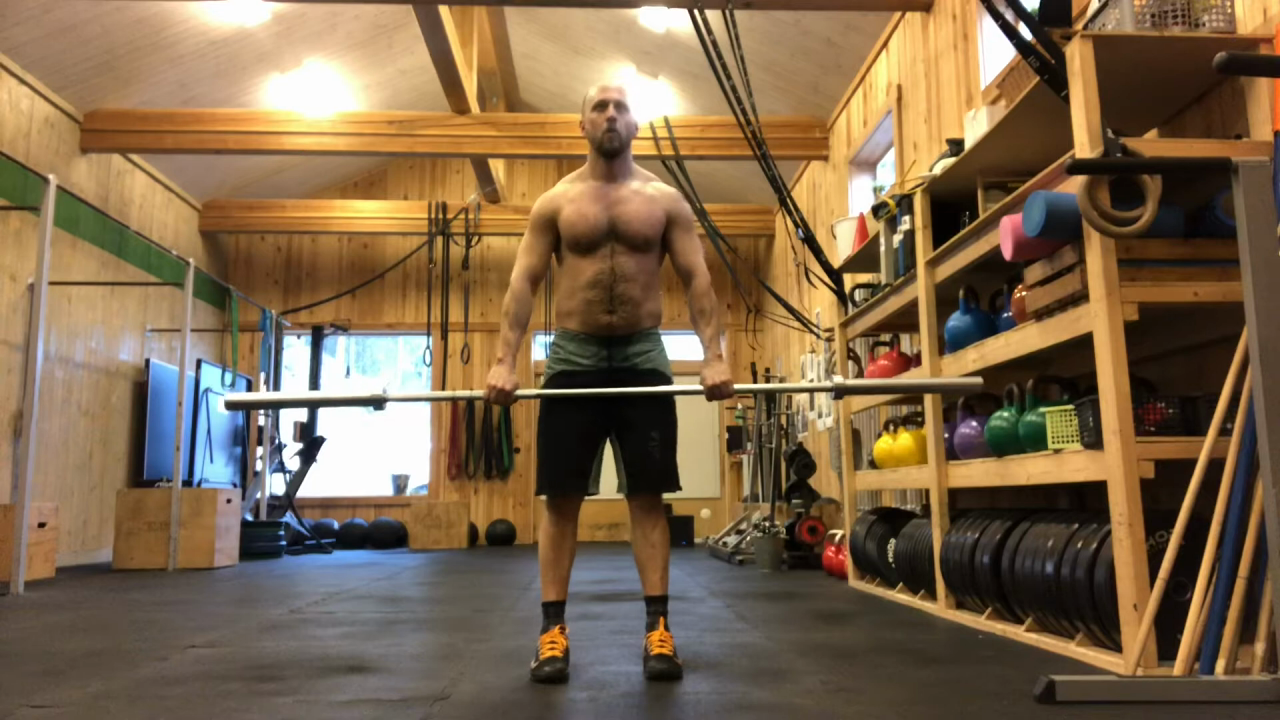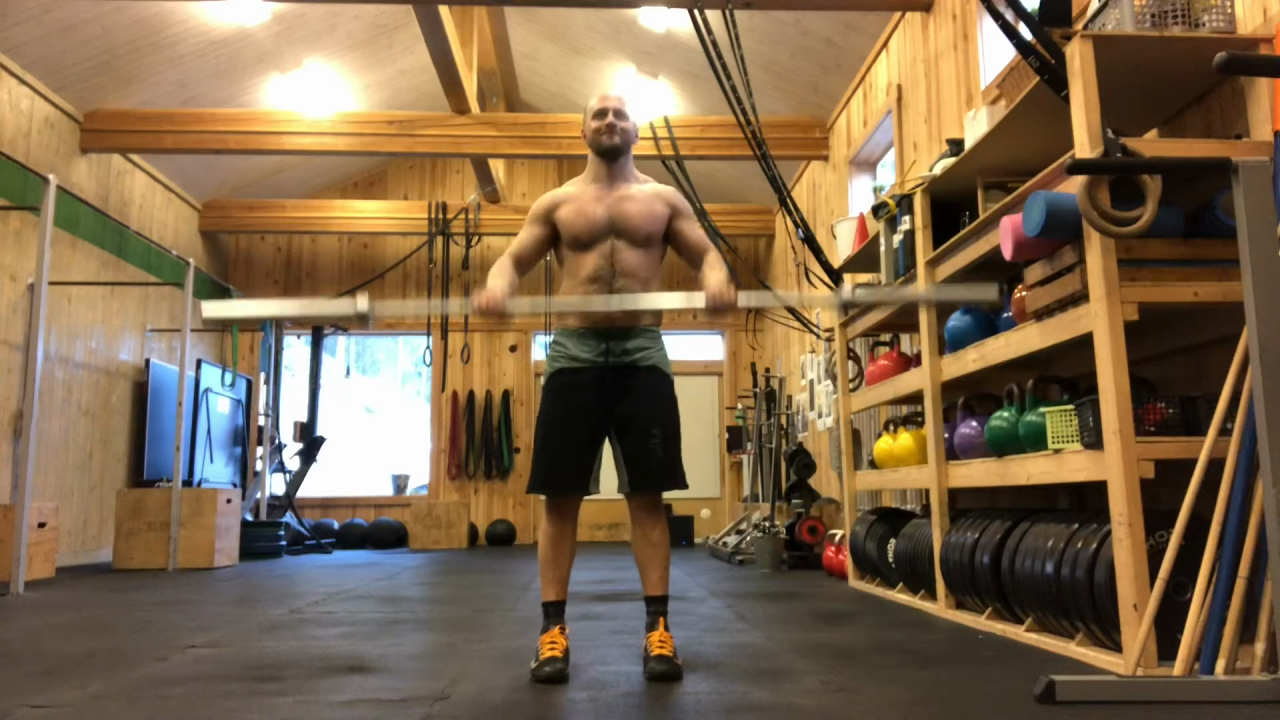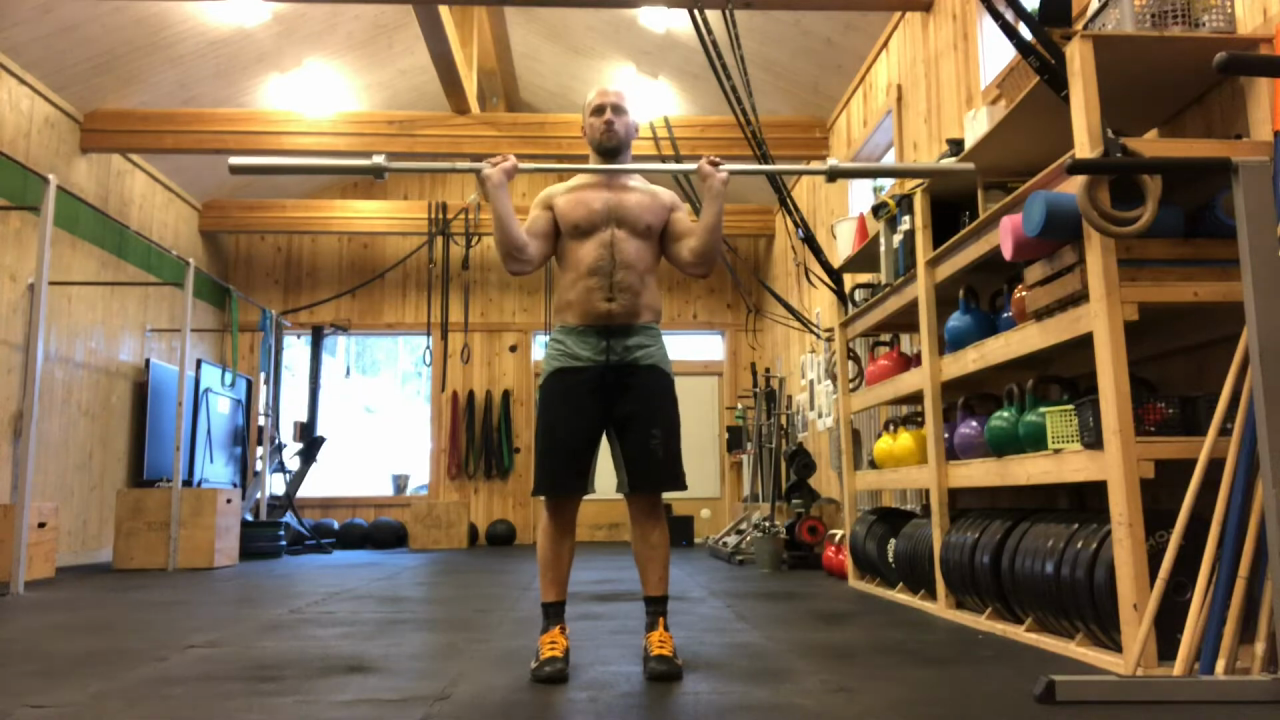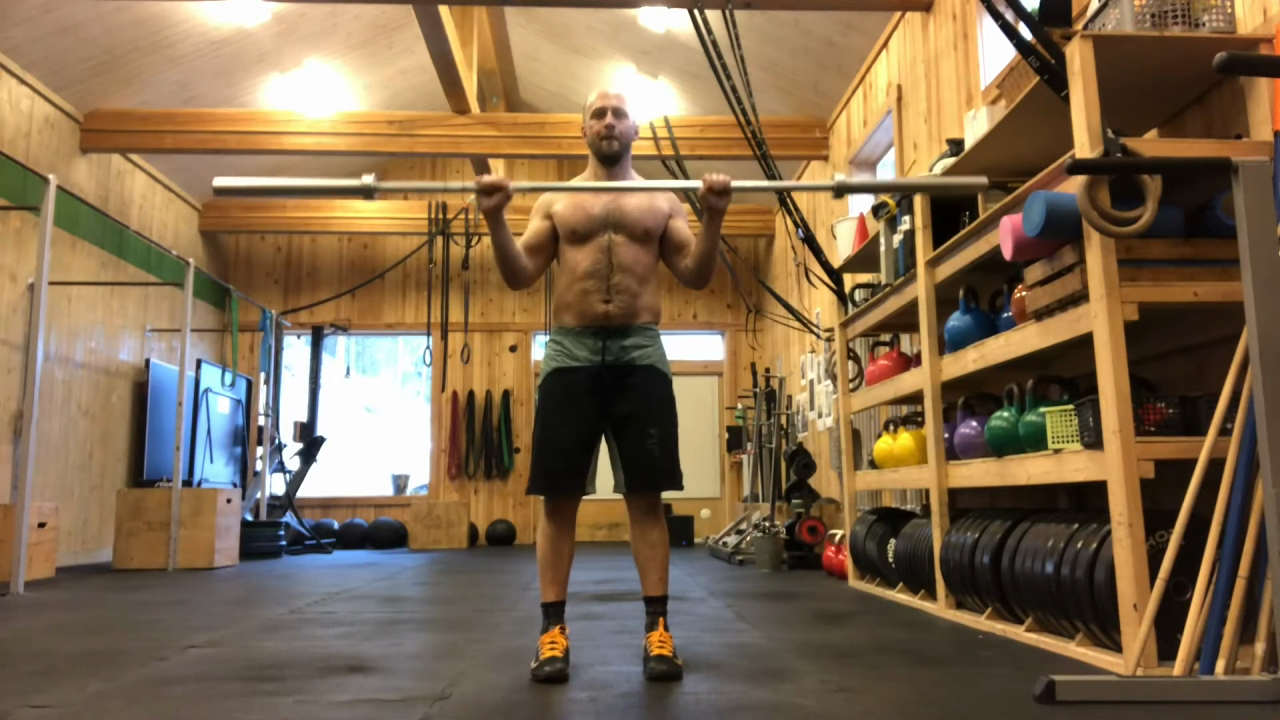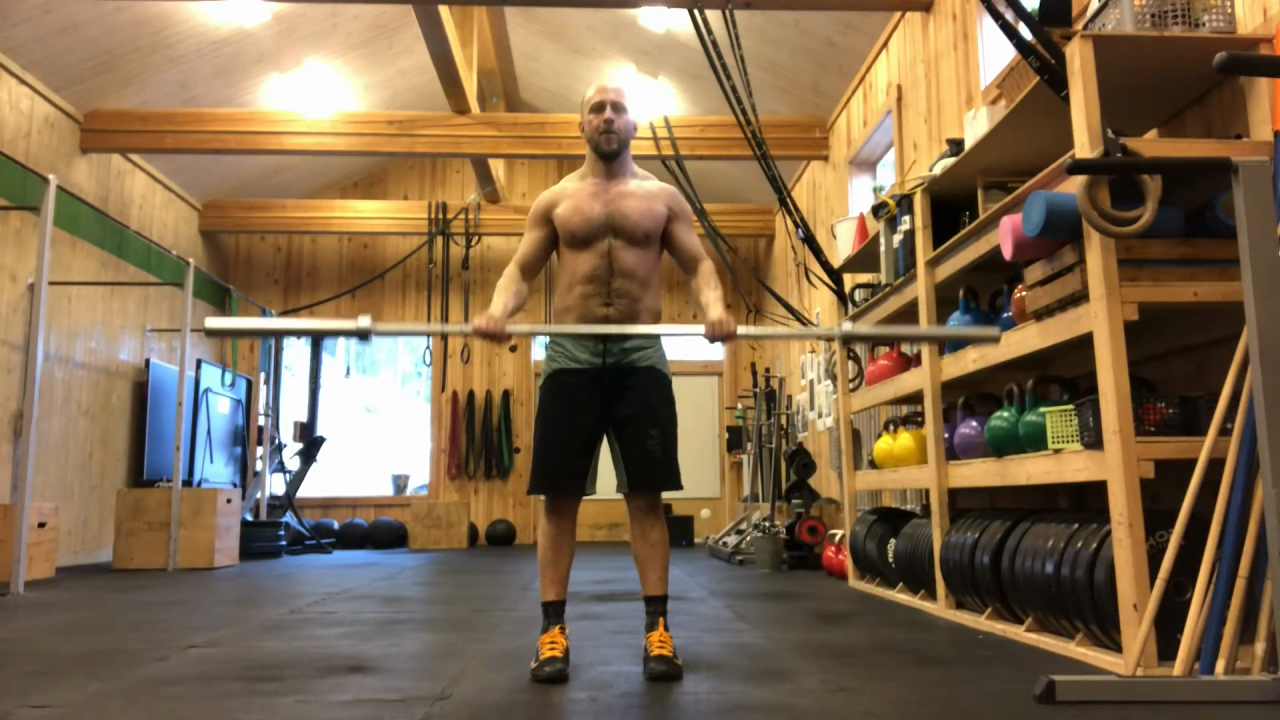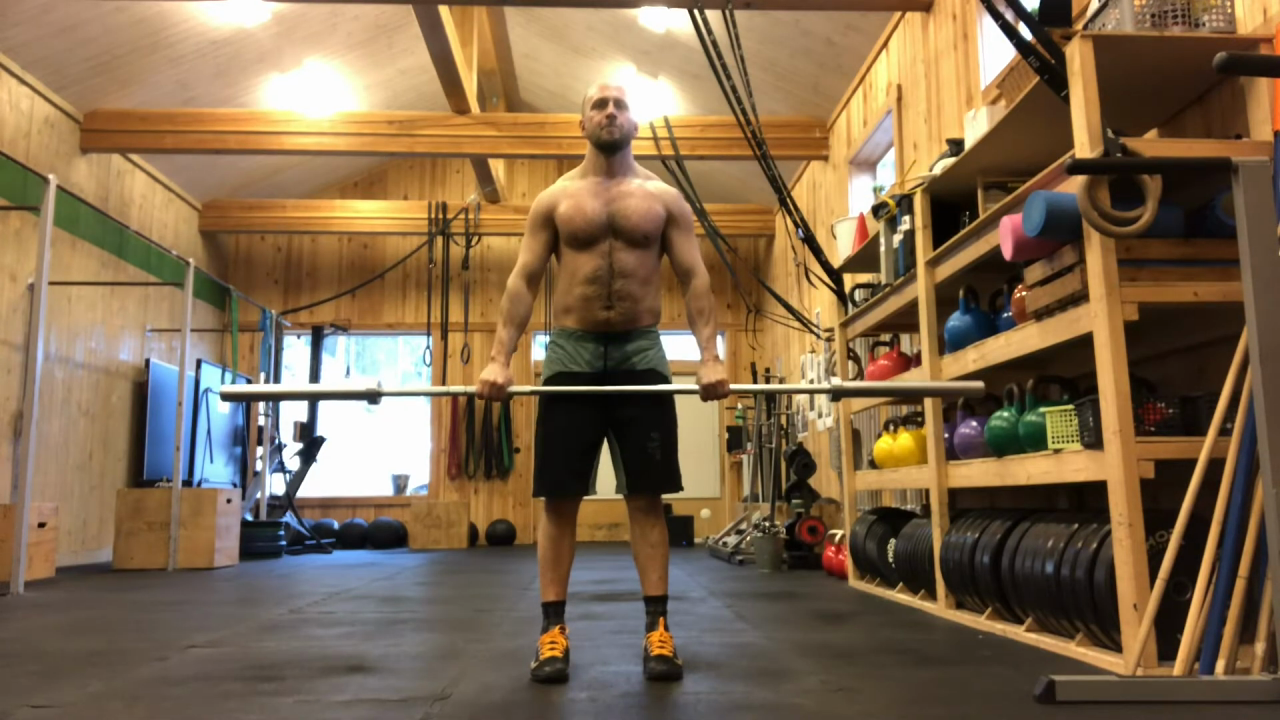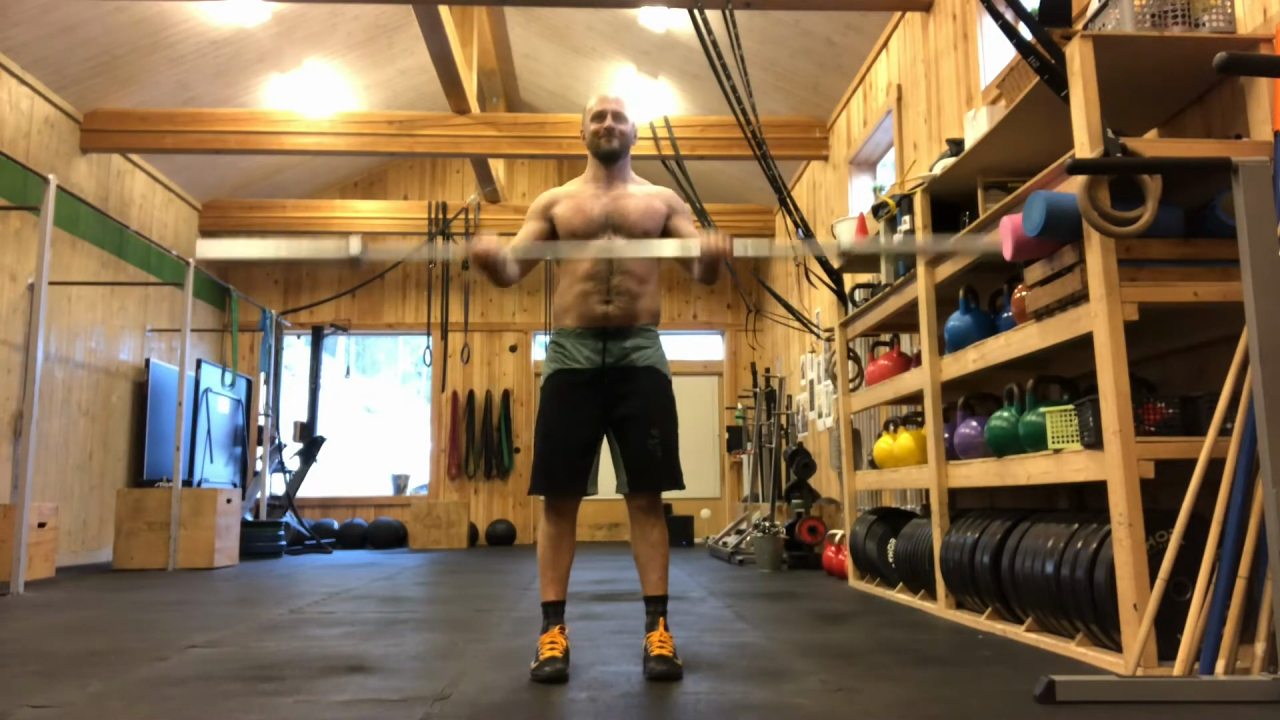
dt=0.5s
person 1, frame 1
left shoulder: (665, 200)
right shoulder: (555, 201)
left elbow: (697, 279)
right elbow: (523, 282)
left wrist: (713, 355)
right wrist: (504, 360)
left hip: (642, 358)
right hip: (573, 358)
left knee: (647, 496)
right knee: (561, 498)
left ankle: (657, 628)
right ankle: (553, 629)
person 1, frame 2
left shoulder: (664, 199)
right shoulder: (556, 202)
left elbow: (706, 254)
right elbow: (512, 261)
left wrist: (717, 282)
right wrist: (495, 290)
left hip: (643, 357)
right hip: (573, 355)
left knee: (648, 494)
right knee: (560, 496)
left ankle: (657, 628)
right ankle: (553, 629)
person 1, frame 3
left shoulder: (663, 198)
right shoulder: (556, 197)
left elbow: (701, 262)
right elbow: (518, 260)
left wrist: (714, 194)
right wrist: (497, 192)
left hip: (642, 352)
right hip: (573, 352)
left knee: (648, 495)
right knee: (560, 496)
left ankle: (657, 628)
right ankle: (553, 630)
person 1, frame 4
left shoulder: (664, 201)
right shoulder: (555, 201)
left elbow: (697, 275)
right elbow: (518, 276)
left wrist: (713, 215)
right wrist: (494, 216)
left hip: (640, 354)
right hip: (571, 354)
left knee: (646, 495)
right knee: (558, 496)
left ankle: (657, 628)
right ankle: (553, 630)
person 1, frame 5
left shoulder: (663, 197)
right shoulder: (554, 200)
left elbow: (697, 264)
right elbow: (521, 269)
left wrist: (715, 310)
right wrist: (497, 312)
left hip: (641, 356)
right hip: (570, 356)
left knee: (646, 495)
right knee: (559, 497)
left ankle: (656, 629)
right ankle: (553, 631)
person 1, frame 6
left shoulder: (665, 198)
right shoulder: (554, 199)
left elbow: (694, 279)
right elbow: (523, 280)
left wrist: (710, 357)
right wrist: (500, 357)
left hip: (641, 356)
right hip: (571, 356)
left knee: (646, 497)
right knee: (559, 498)
left ankle: (657, 629)
right ankle: (553, 630)
person 1, frame 7
left shoulder: (662, 199)
right shoulder: (555, 201)
left elbow: (702, 272)
right elbow: (511, 272)
left wrist: (712, 253)
right wrist: (492, 257)
left hip: (640, 354)
right hip: (572, 354)
left knee: (646, 494)
right knee: (560, 495)
left ankle: (657, 627)
right ankle: (553, 629)
